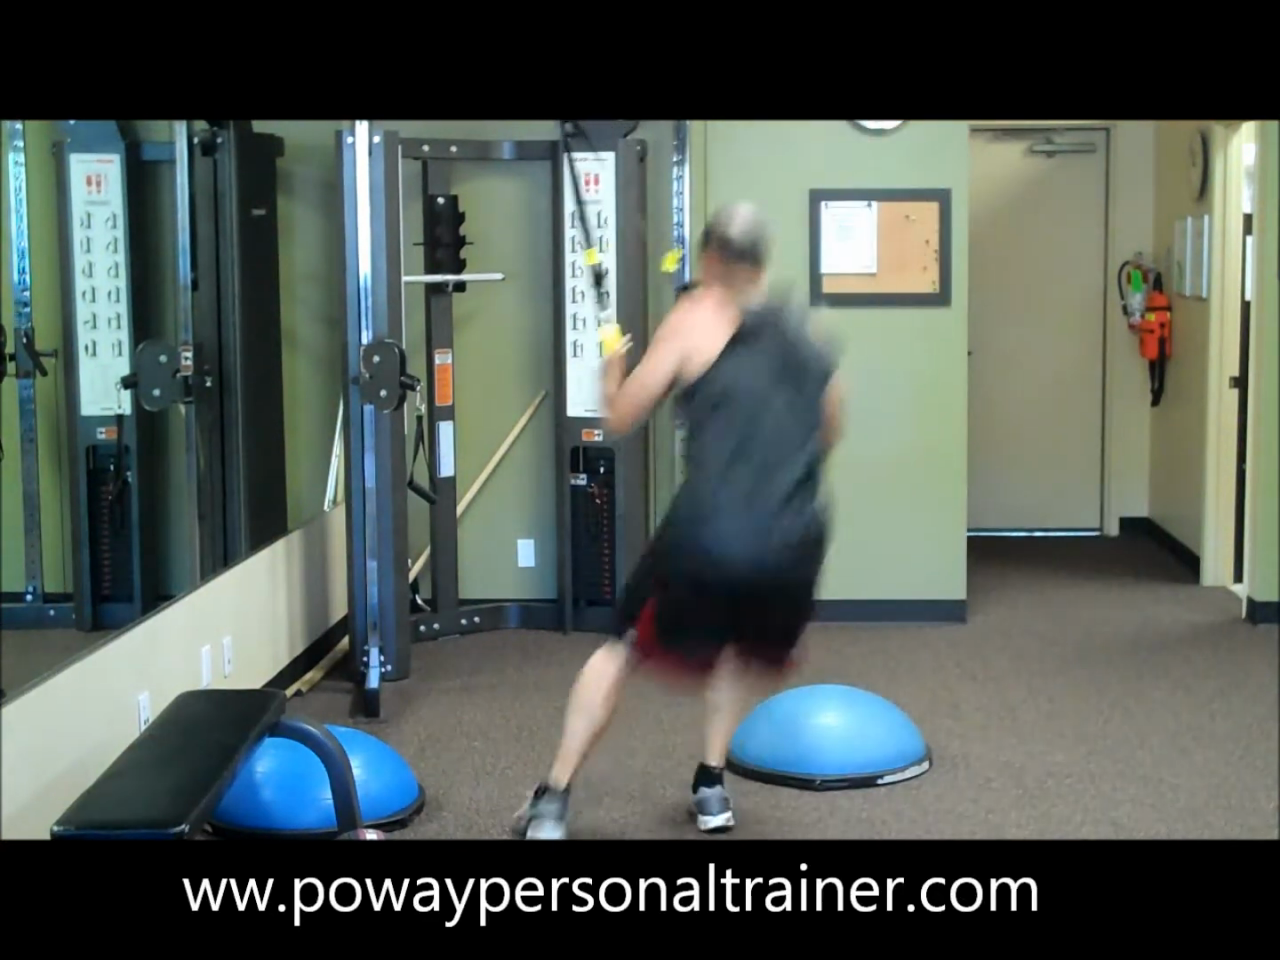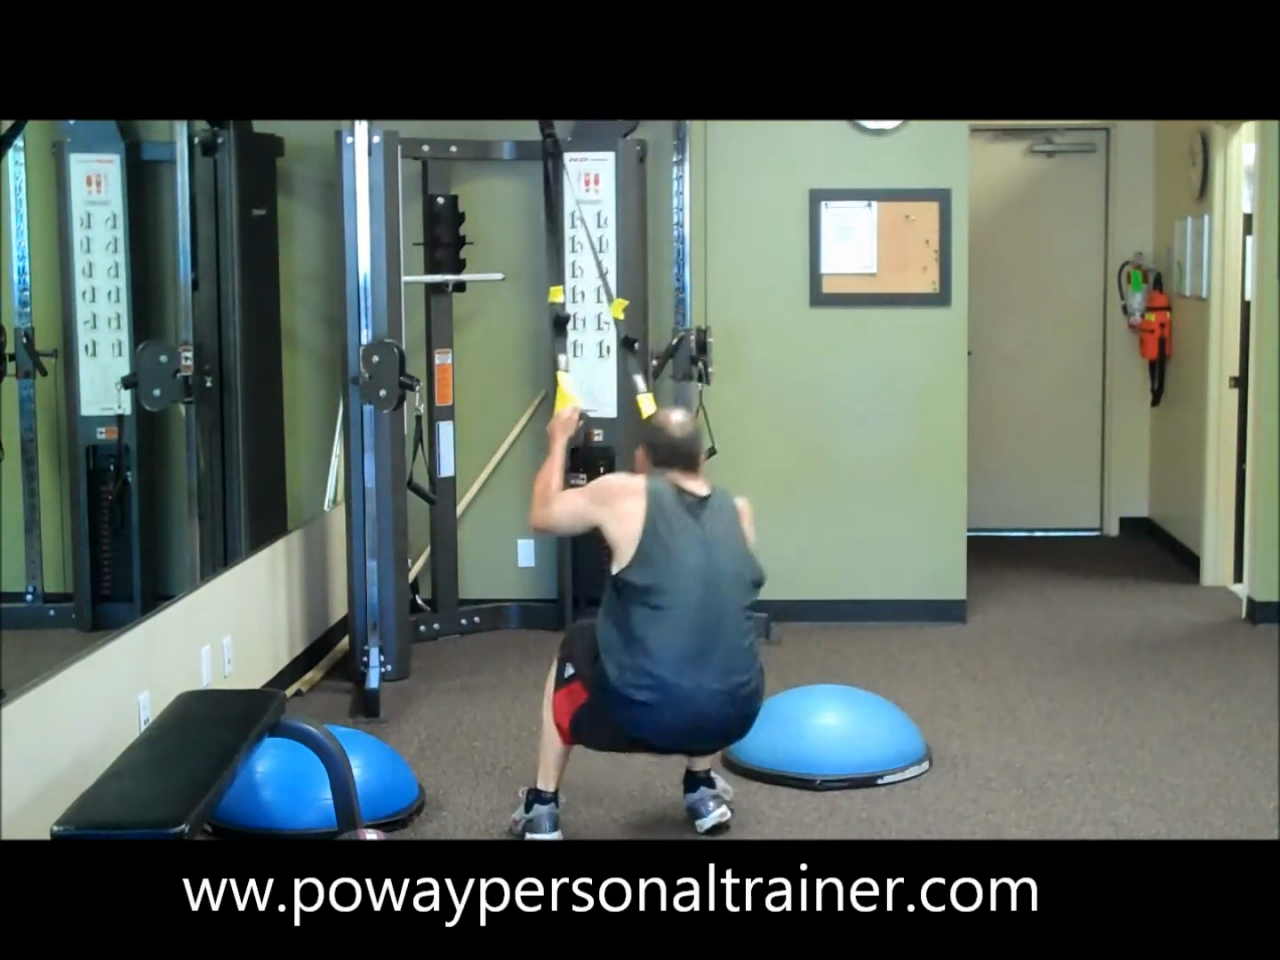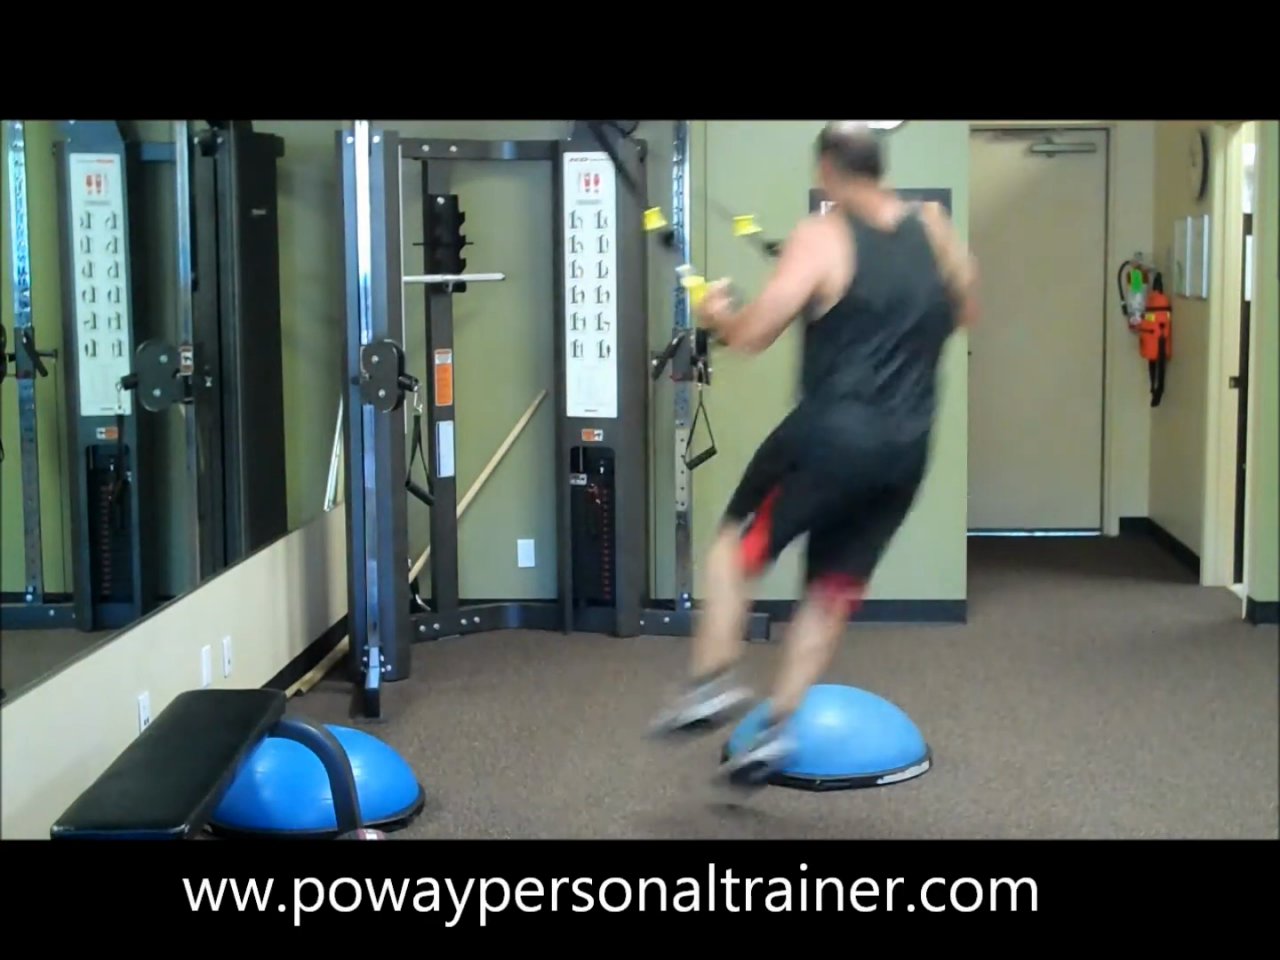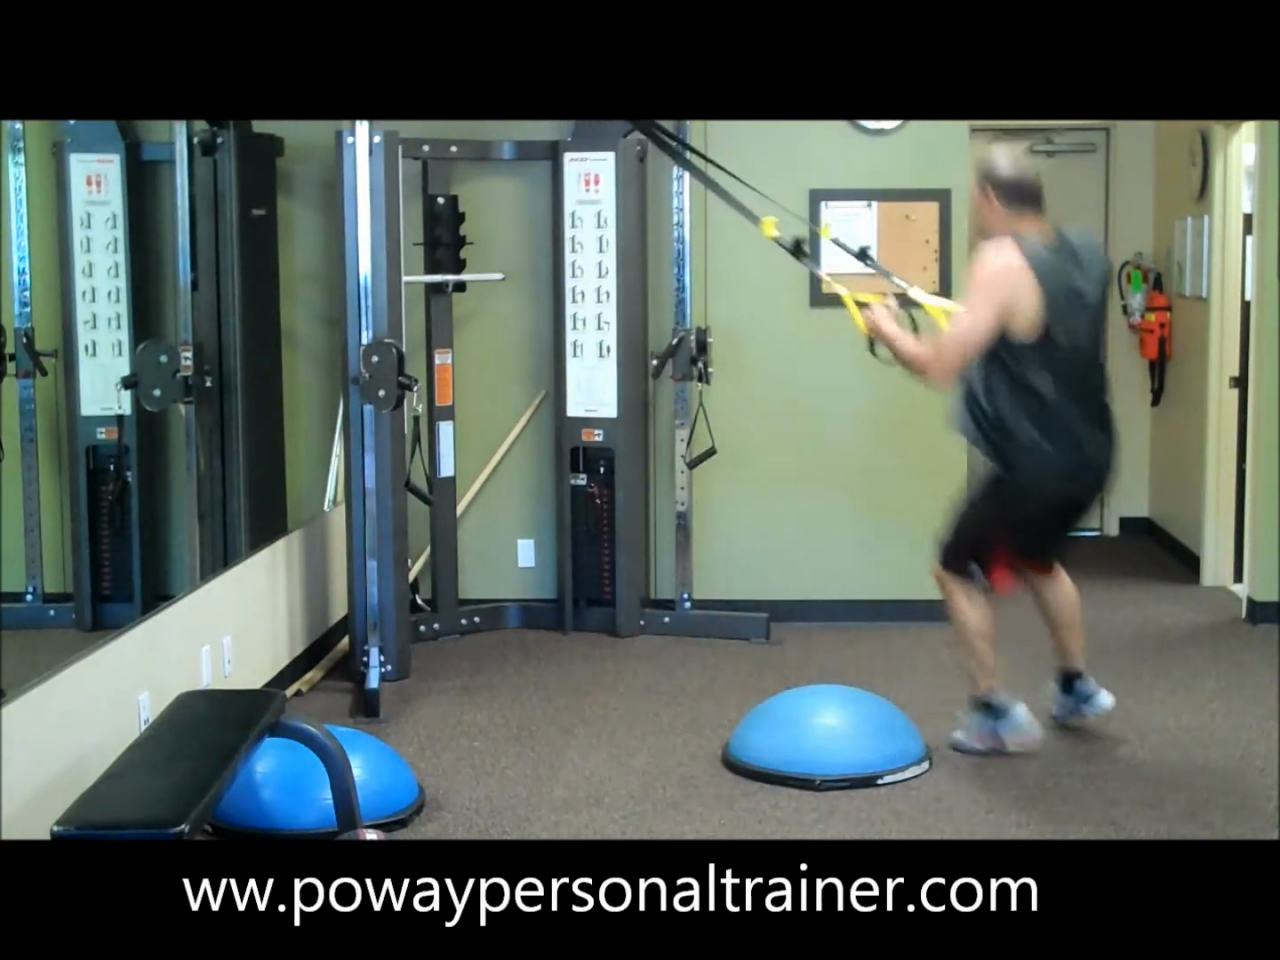
dt=0.4s
person 1, frame 1
left shoulder: (697, 317)
right shoulder: (806, 337)
left elbow: (620, 418)
right elbow: (828, 432)
left wrist: (614, 373)
left hip: (708, 537)
right hip: (792, 549)
left knee: (619, 649)
right knee: (743, 652)
left ankle: (552, 800)
right ankle: (711, 786)
person 1, frame 2
left shoulder: (623, 494)
right shoulder: (738, 512)
left elbow: (543, 515)
left wrist: (559, 441)
left hip: (645, 707)
right hip: (732, 713)
left knee: (577, 649)
left ankle: (542, 805)
right ankle: (702, 788)
person 1, frame 3
left shoulder: (821, 237)
right shoulder: (934, 227)
left elbow: (749, 336)
right elbow: (962, 314)
left wrist: (715, 312)
left hip: (830, 442)
right hip: (902, 455)
left knee: (736, 544)
right knee: (830, 592)
left ankle: (712, 682)
right ankle: (779, 726)
person 1, frame 4
left shoulder: (1002, 263)
right shoulder: (1086, 255)
left elbow: (940, 368)
left wrist: (885, 326)
left hip: (1036, 465)
right hip: (1089, 459)
left knee: (958, 574)
right knee: (1037, 562)
left ankle: (998, 714)
right ankle: (1078, 686)
